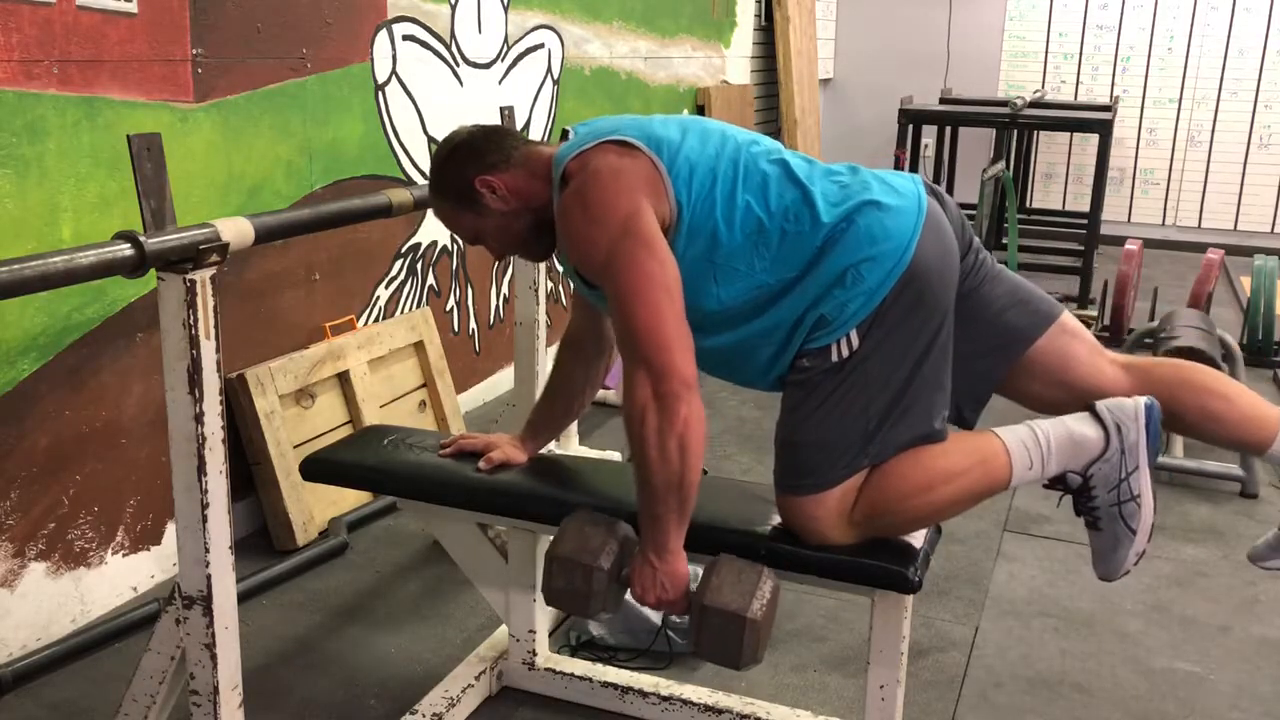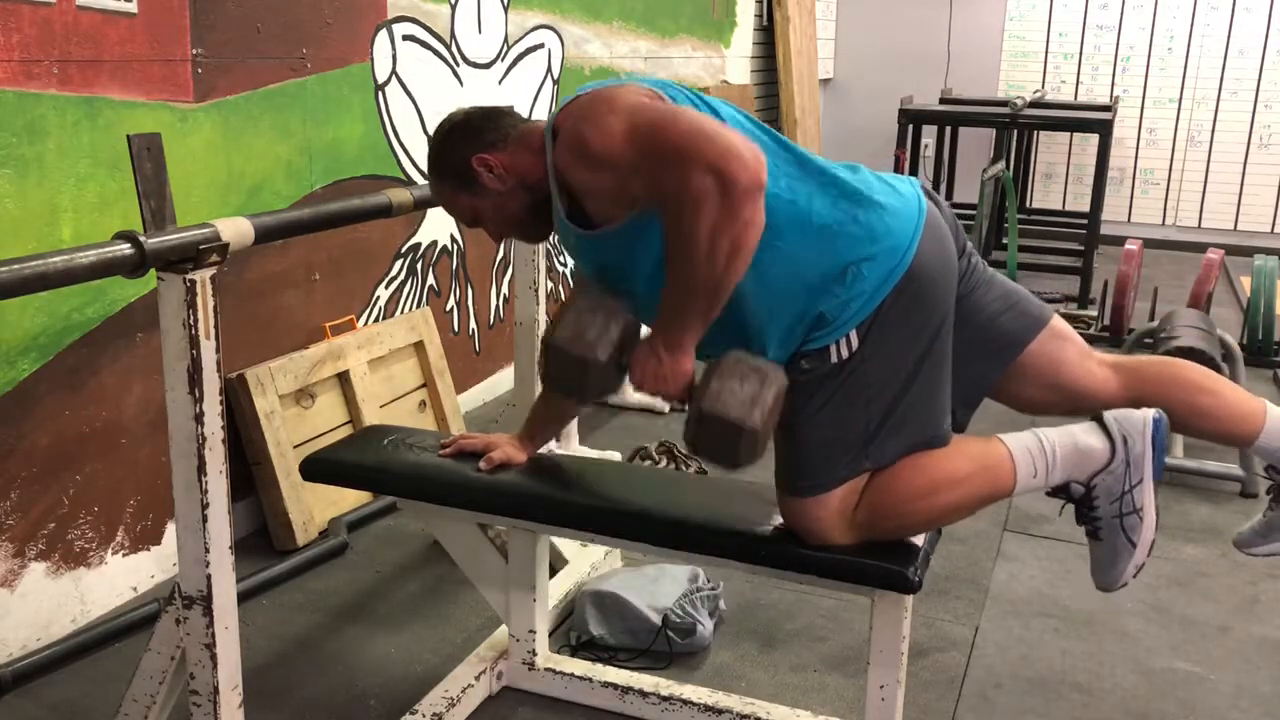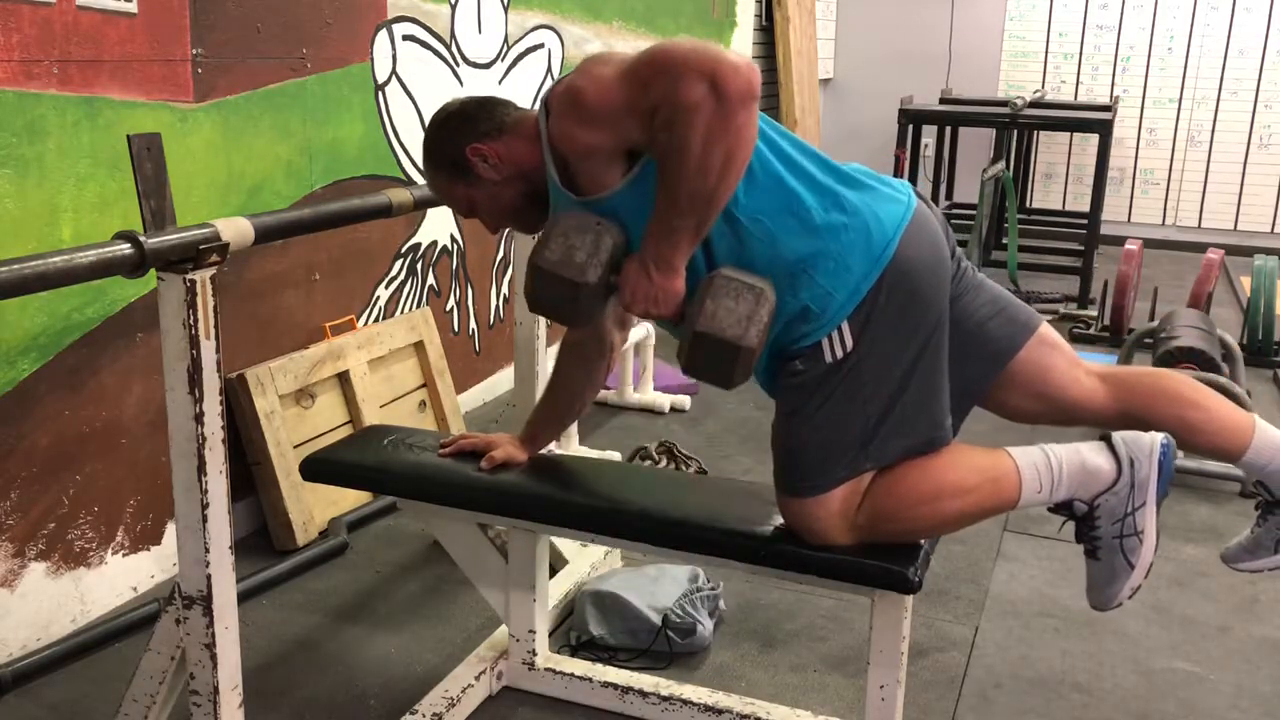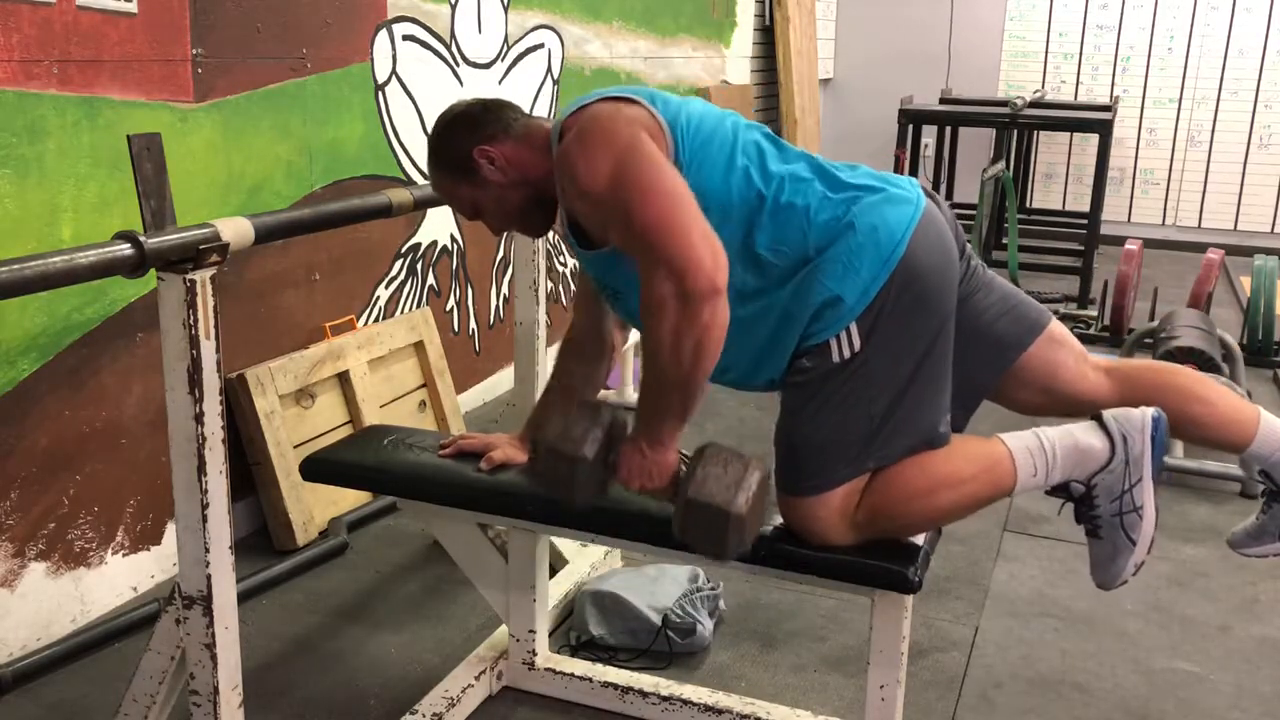
dt=0.5s
person 1, frame 1
left shoulder: (594, 203)
right shoulder: (595, 178)
left elbow: (667, 383)
right elbow: (592, 336)
left wrist: (661, 548)
right wrist: (527, 440)
left hip: (869, 276)
right hip: (909, 229)
left knee: (820, 515)
right knee: (1105, 374)
left ankle: (1077, 447)
person 1, frame 2
left shoulder: (591, 135)
right shoulder: (585, 197)
left elbow: (732, 179)
left wrist: (675, 343)
right wrist: (526, 440)
left hip: (866, 280)
right hip: (905, 239)
left knee: (823, 516)
right knee: (1096, 379)
left ankle: (1083, 457)
person 1, frame 3
left shoulder: (582, 110)
right shoulder: (581, 192)
left elbow: (727, 83)
right elbow: (596, 329)
left wrist: (665, 258)
right wrist: (527, 440)
left hip: (854, 280)
right hip: (893, 246)
left knee: (826, 515)
right knee: (1087, 392)
left ankle: (1090, 474)
person 1, frame 4
left shoulder: (593, 150)
right shoulder: (586, 206)
left elbow: (697, 281)
right elbow: (594, 336)
left wrist: (656, 438)
right wrist: (528, 440)
left hip: (865, 275)
right hip: (904, 237)
left knee: (825, 517)
right knee: (1090, 380)
left ankle: (1085, 456)
